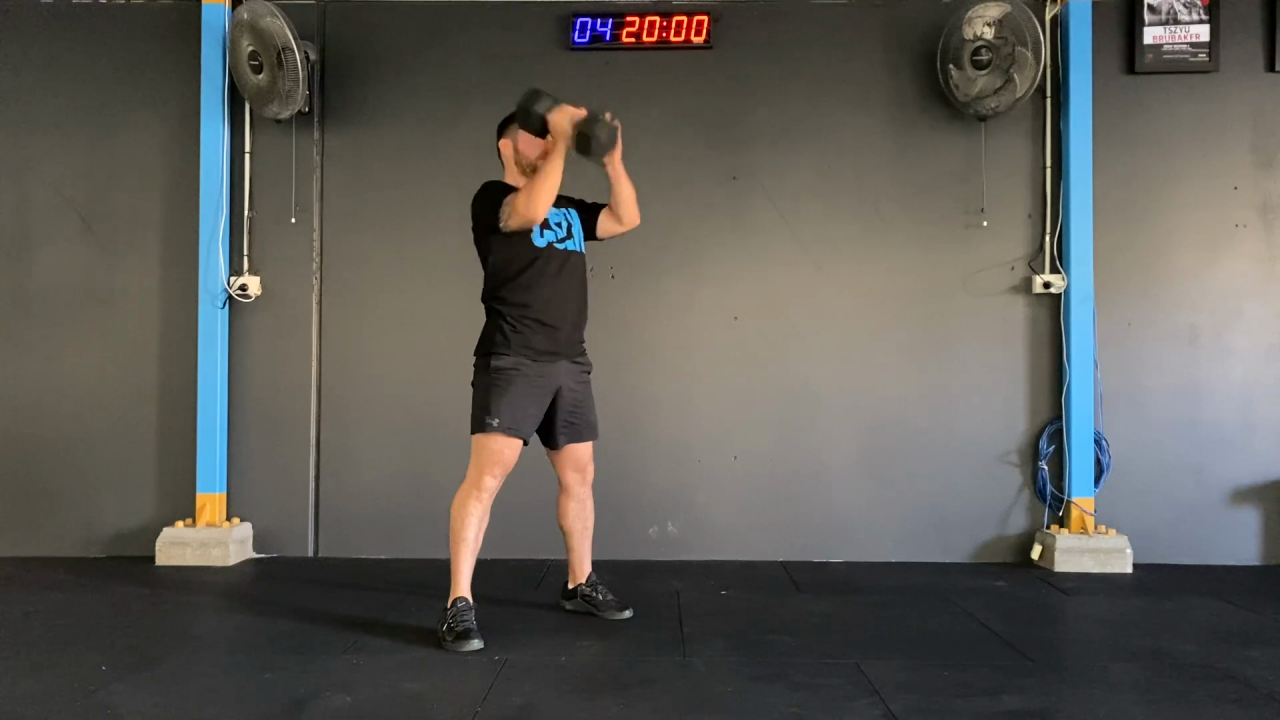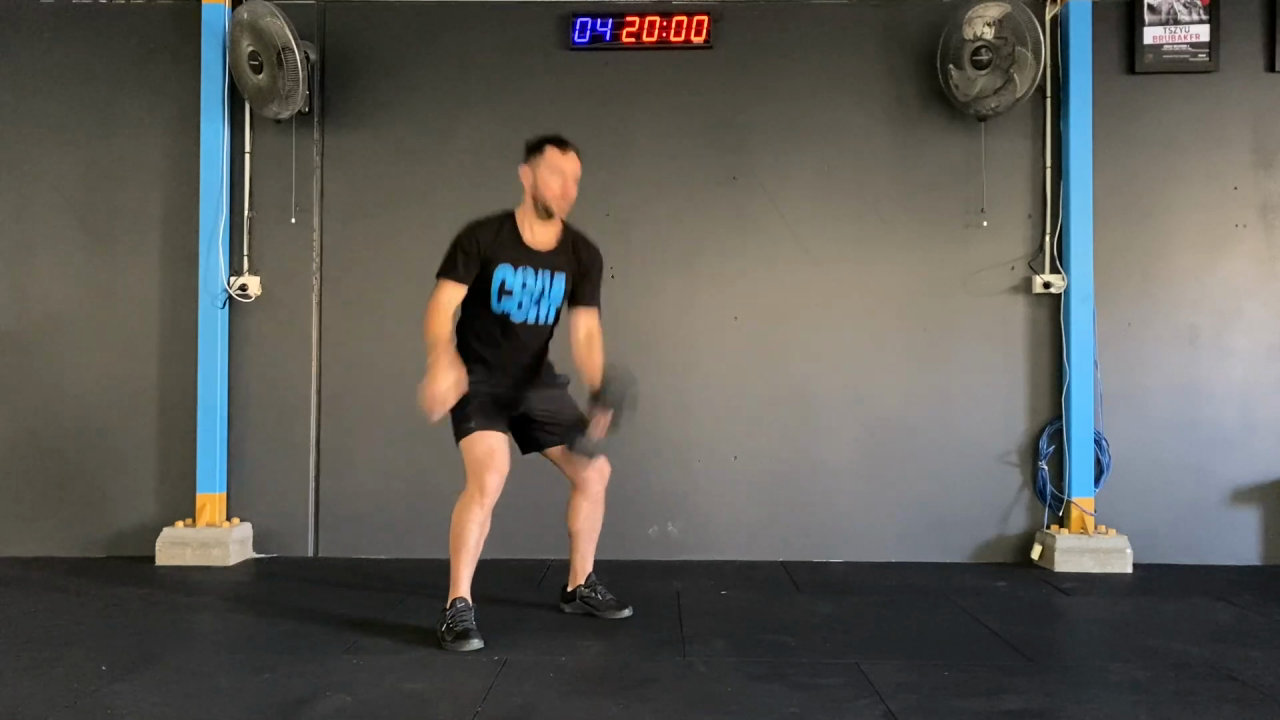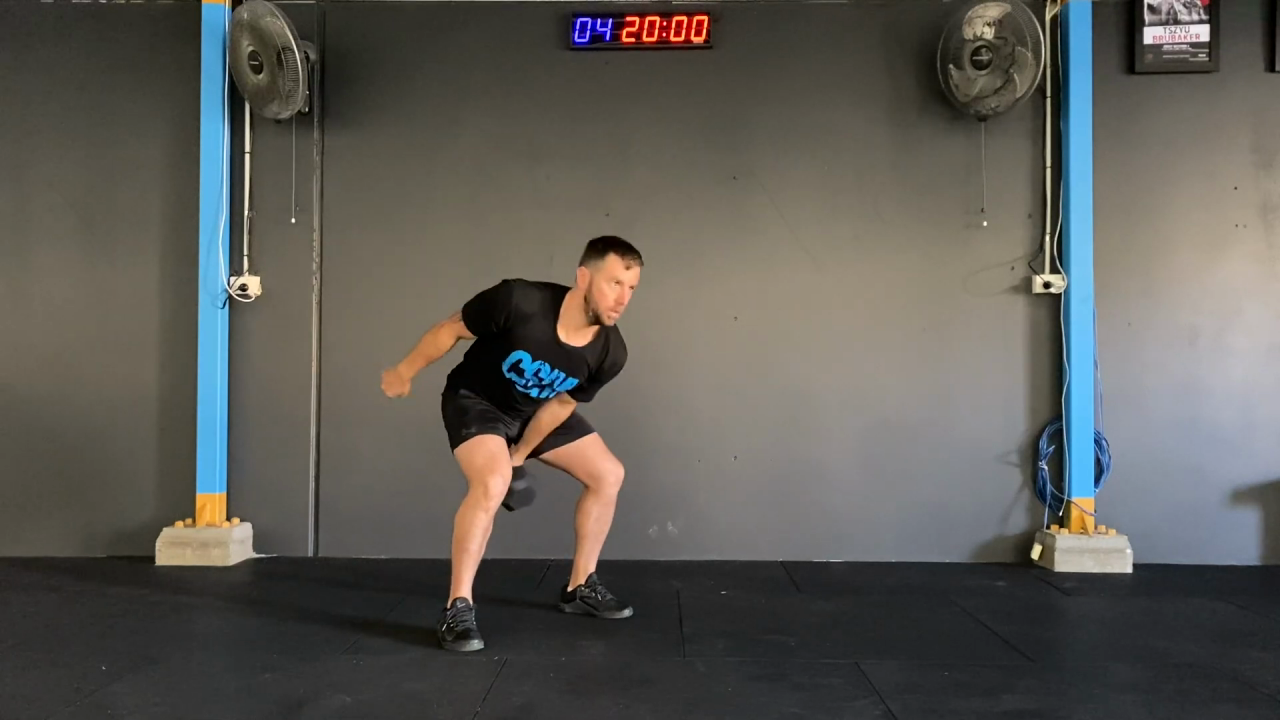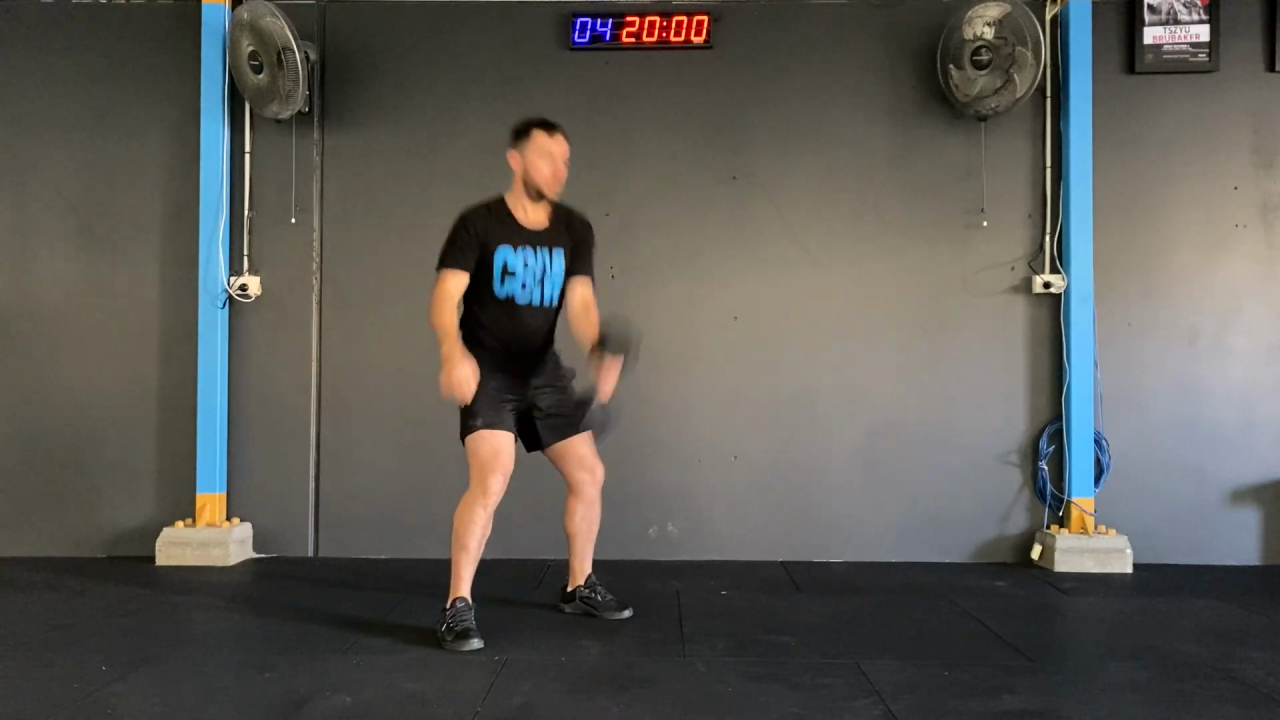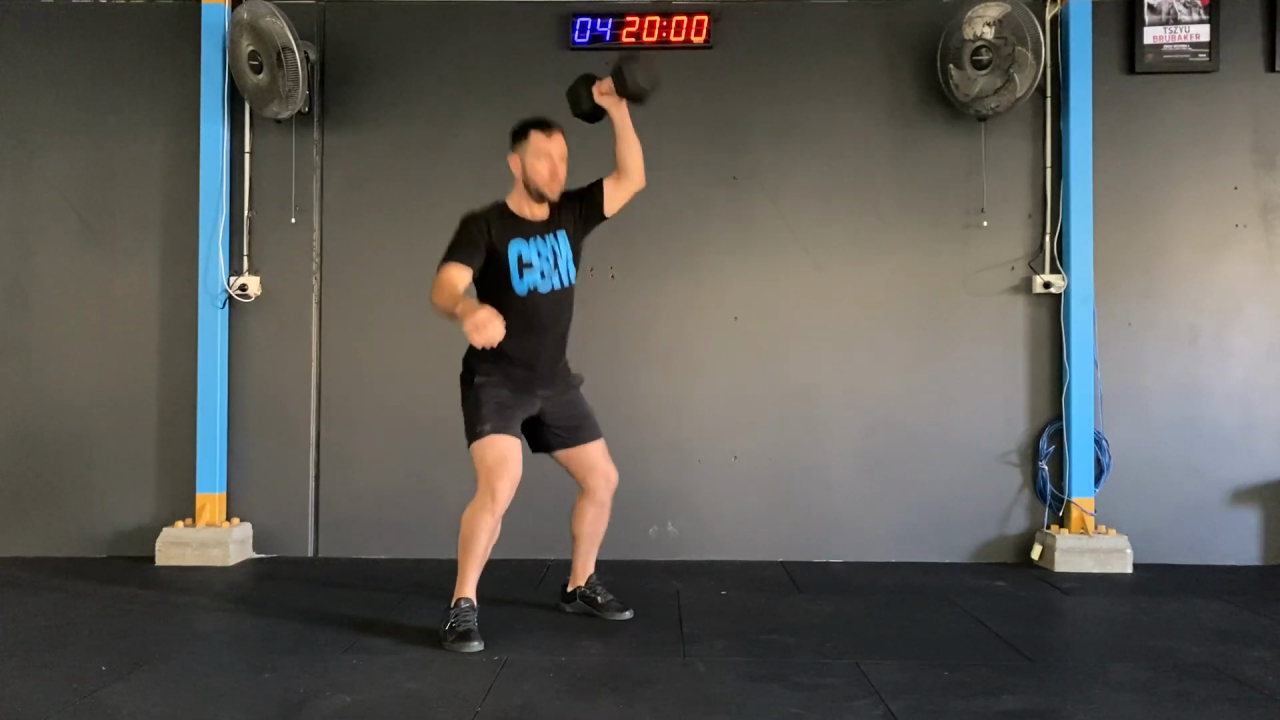
dt=0.4s
person 1, frame 1
left shoulder: (569, 208)
right shoulder: (492, 198)
left elbow: (627, 219)
right elbow: (532, 208)
left wrist: (612, 162)
right wrist: (560, 134)
left hip: (570, 363)
right hip: (512, 361)
left knee: (578, 476)
right knee: (486, 477)
left ankle: (580, 584)
right ankle: (458, 604)
person 1, frame 2
left shoulder: (581, 253)
right shoulder: (482, 238)
left elbow: (584, 329)
right elbow: (441, 303)
left wrist: (599, 392)
right wrist: (441, 360)
left hip: (536, 379)
right hip: (480, 378)
left knee: (594, 471)
right knee: (488, 478)
left ankle: (580, 584)
right ankle: (458, 605)
person 1, frame 3
left shoulder: (610, 353)
right shoulder: (519, 302)
left elbow: (560, 405)
right elbow: (451, 329)
left wrist: (521, 454)
right wrist: (405, 371)
left hip: (535, 411)
right hip: (474, 399)
left knee: (609, 475)
right knee: (492, 481)
left ankle: (580, 586)
right ankle: (458, 608)
person 1, frame 4
left shoulder: (576, 230)
right shoulder: (479, 224)
left elbow: (581, 300)
right elbow: (446, 293)
left wrist: (600, 354)
right wrist: (455, 354)
left hip: (544, 374)
right hip: (487, 375)
left knee: (588, 474)
right knee: (491, 480)
left ankle: (580, 585)
right ankle: (458, 606)
person 1, frame 5
left shoulder: (570, 212)
right shoulder: (485, 226)
left elbow: (632, 180)
right elbow: (443, 290)
left wrist: (620, 113)
right wrist: (469, 311)
left hip: (554, 381)
right hip: (496, 381)
left knee: (601, 479)
right knee: (499, 486)
left ankle: (580, 585)
right ankle: (462, 604)
